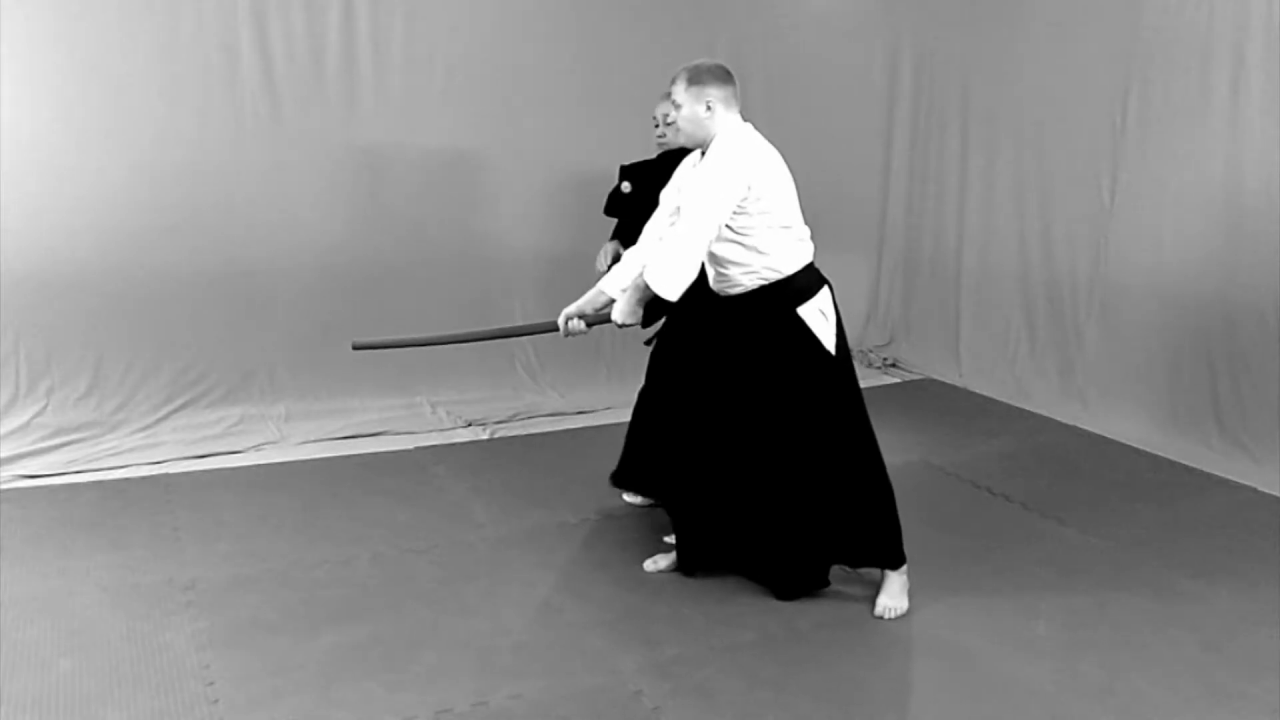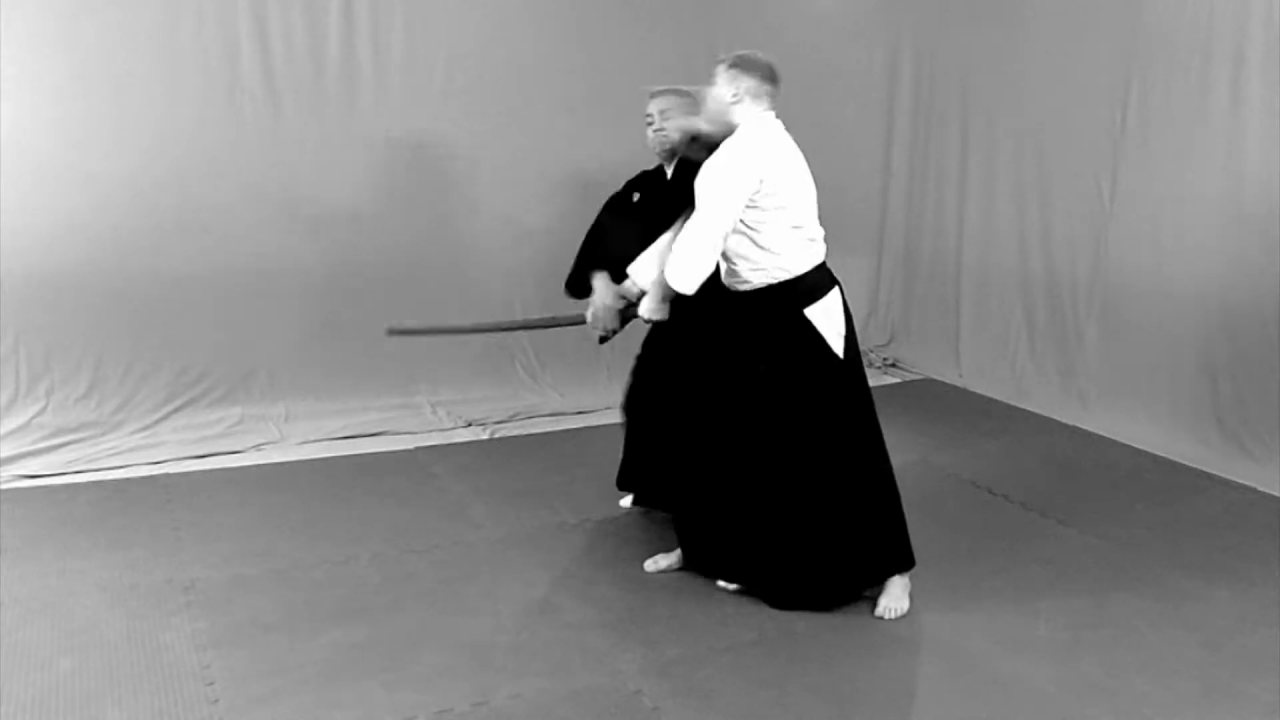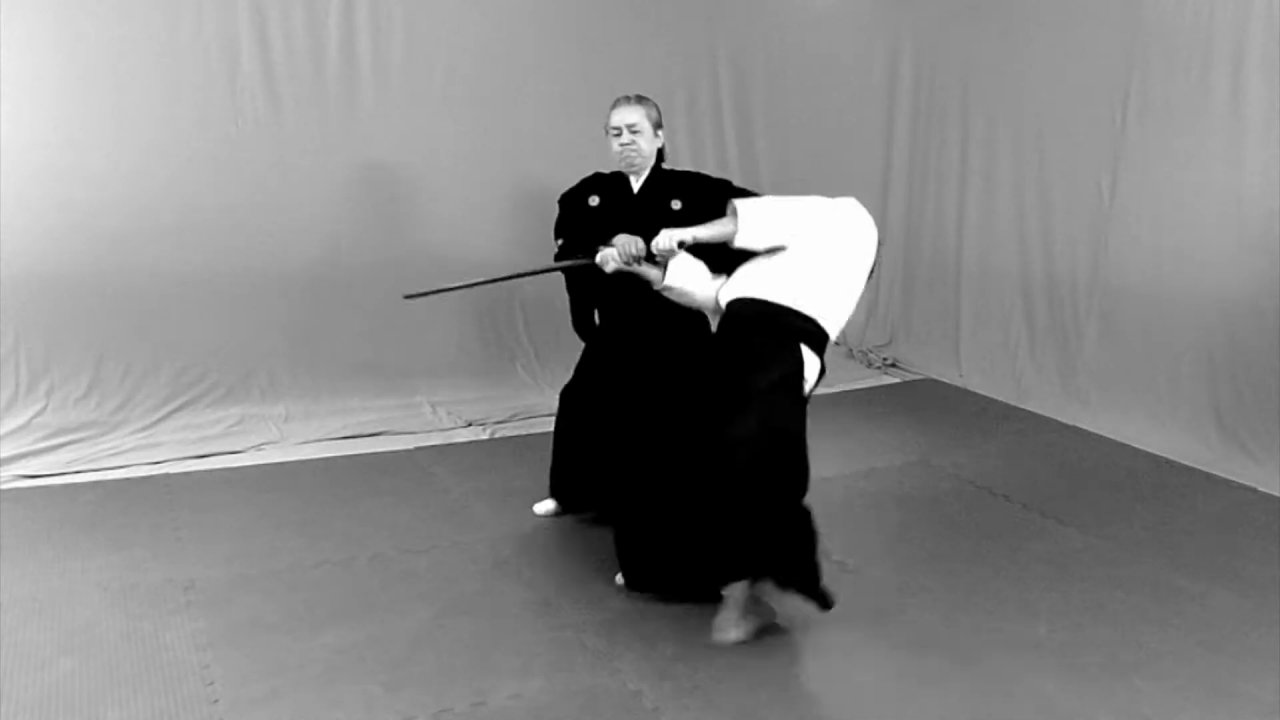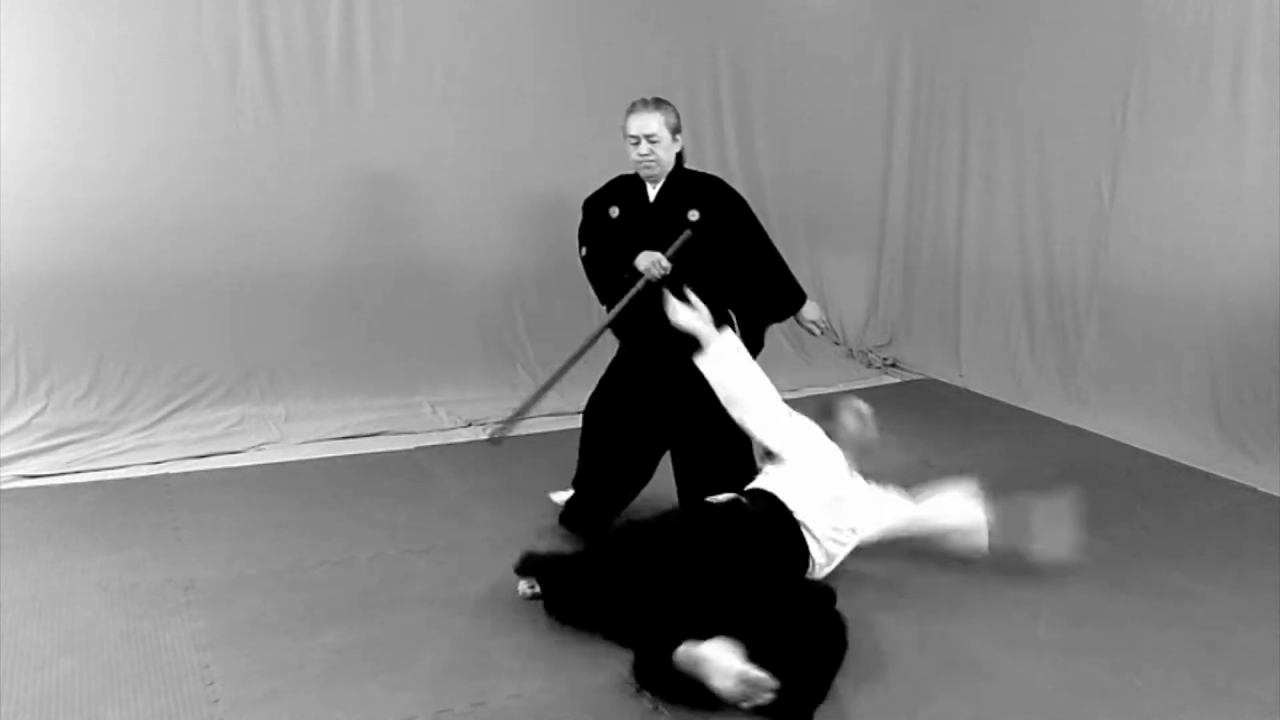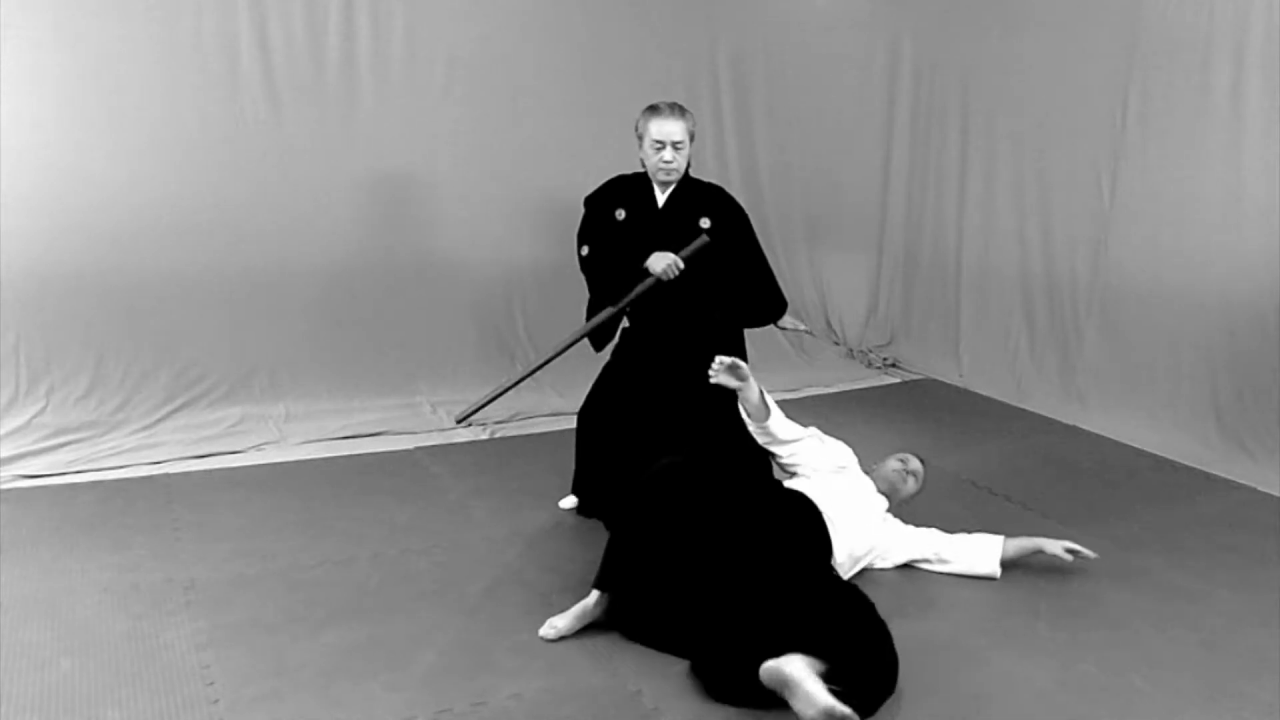
dt=0.4s
person 1, frame 1
left shoulder: (738, 156)
right shoulder: (699, 164)
left elbow: (686, 240)
right elbow: (660, 236)
left wrist: (634, 298)
right wrist: (594, 297)
left hip: (793, 316)
right hip: (738, 315)
left knee: (831, 445)
right knee: (699, 425)
left ankle: (892, 568)
right ankle: (702, 545)
person 1, frame 2
left shoulder: (749, 146)
right shoulder: (744, 149)
left elbow: (703, 235)
right elbow: (697, 235)
left wrist: (661, 295)
left hip: (800, 318)
right hip: (754, 316)
left knee: (836, 448)
right knee: (710, 424)
left ankle: (893, 568)
right ankle: (707, 546)
person 1, frame 3
left shoulder: (847, 221)
right shoulder: (766, 268)
left elbow: (770, 217)
right elbow: (709, 292)
left wrist: (688, 234)
right wrist: (637, 265)
left hip: (768, 345)
right hip: (743, 340)
person 1, frame 4
left shoulder: (871, 500)
right shoulder: (805, 442)
left elbow: (940, 512)
right elbow: (749, 395)
left wrist: (1017, 533)
right wrist: (706, 331)
left hip: (776, 554)
right hip: (749, 525)
person 1, frame 5
left shoulder: (888, 531)
right shoulder: (835, 460)
left elbow: (958, 546)
right elbow: (779, 432)
left wrist: (1038, 542)
right wrist: (749, 389)
left hip: (800, 557)
right hip: (772, 517)
person 2, frame 1
right shoulder: (669, 171)
left elbow: (631, 195)
right elbow: (638, 218)
right wrist: (614, 243)
right knee: (664, 395)
right ankle: (656, 485)
person 2, frame 2
right shoulder: (641, 187)
right elbow: (609, 234)
right wrist: (601, 278)
right hip: (674, 316)
right knee: (648, 398)
right ankle: (651, 486)
person 2, frame 3
left shoulder: (690, 191)
right shoulder: (588, 196)
right elbow: (566, 243)
right wrist: (608, 243)
left hip: (678, 332)
right hip: (614, 334)
right knee: (581, 408)
right ankle: (573, 494)
person 2, frame 4
left shoulder: (710, 195)
right shoulder: (610, 199)
left elbow: (755, 250)
right elbow: (593, 257)
left wrist: (798, 303)
right wrist: (634, 261)
right hip: (645, 338)
left knee: (714, 438)
right knee: (607, 416)
right ankle: (591, 500)
person 2, frame 5
left shoulder: (716, 205)
right shoulder: (614, 197)
left elbow: (749, 264)
right elbow: (591, 256)
left wrist: (775, 312)
right wrist: (644, 260)
left hip: (708, 344)
right hip: (644, 339)
left knee: (729, 435)
right knee: (604, 415)
right ankle: (595, 494)
